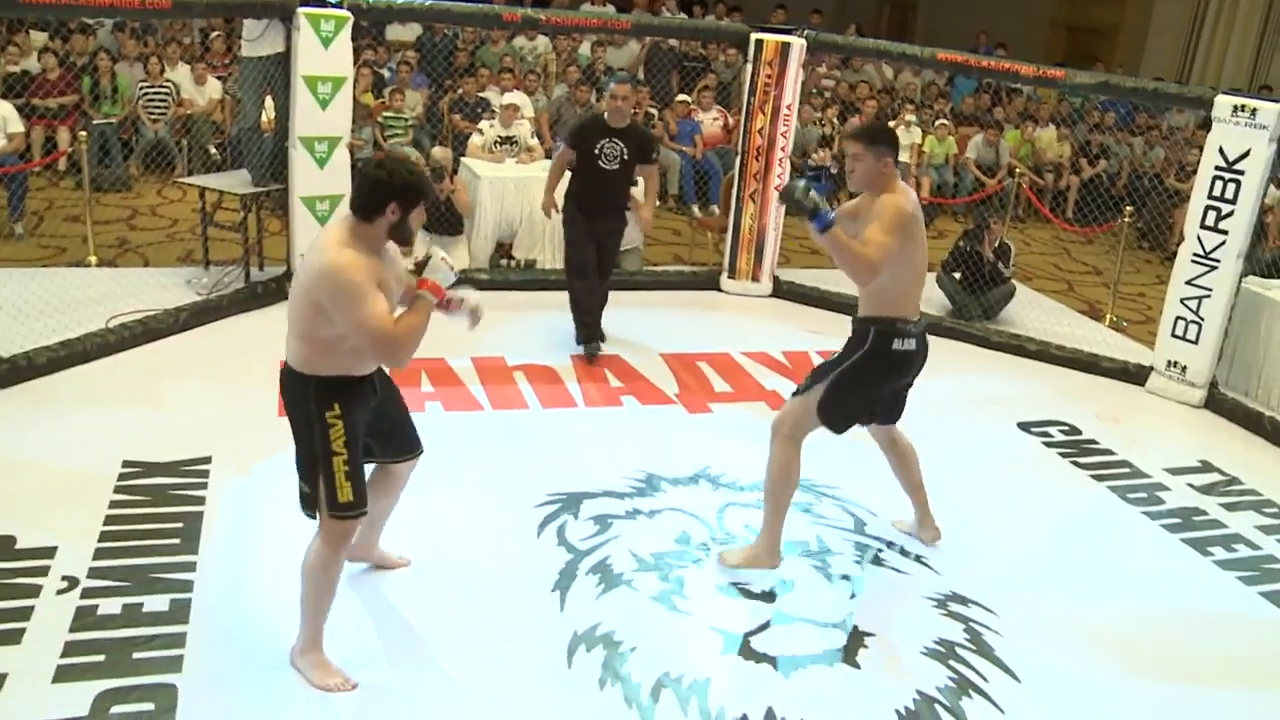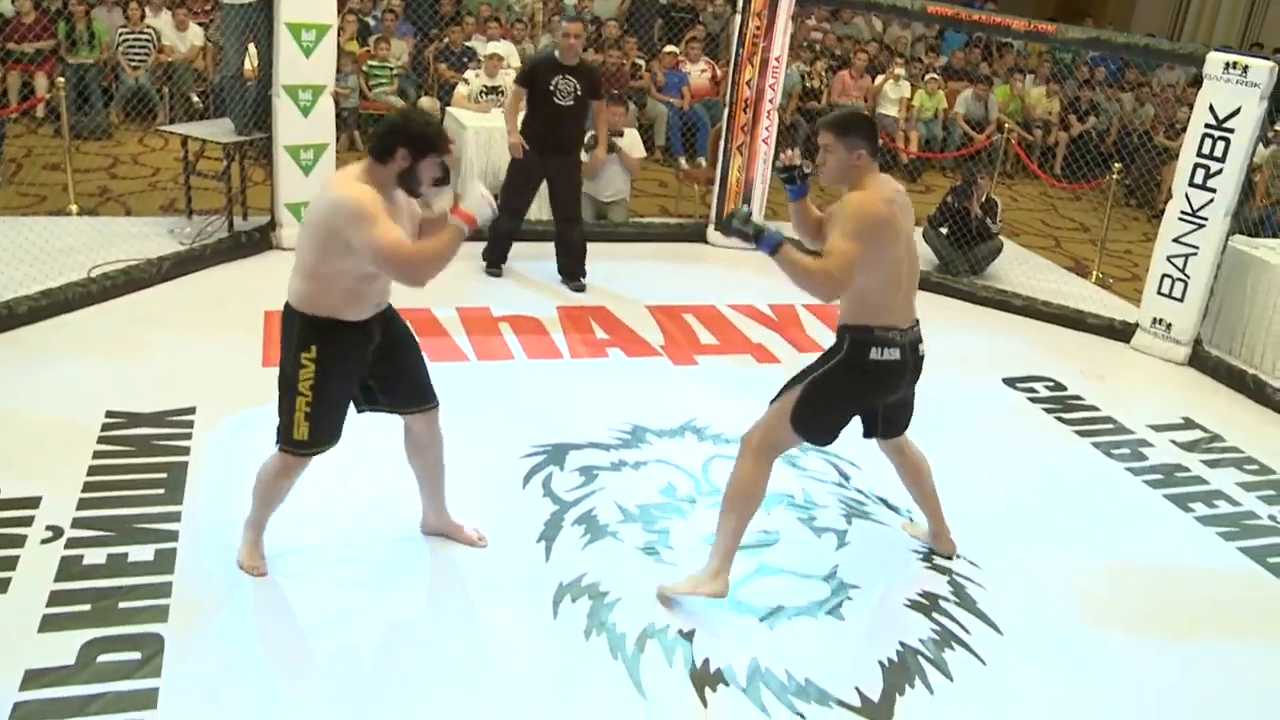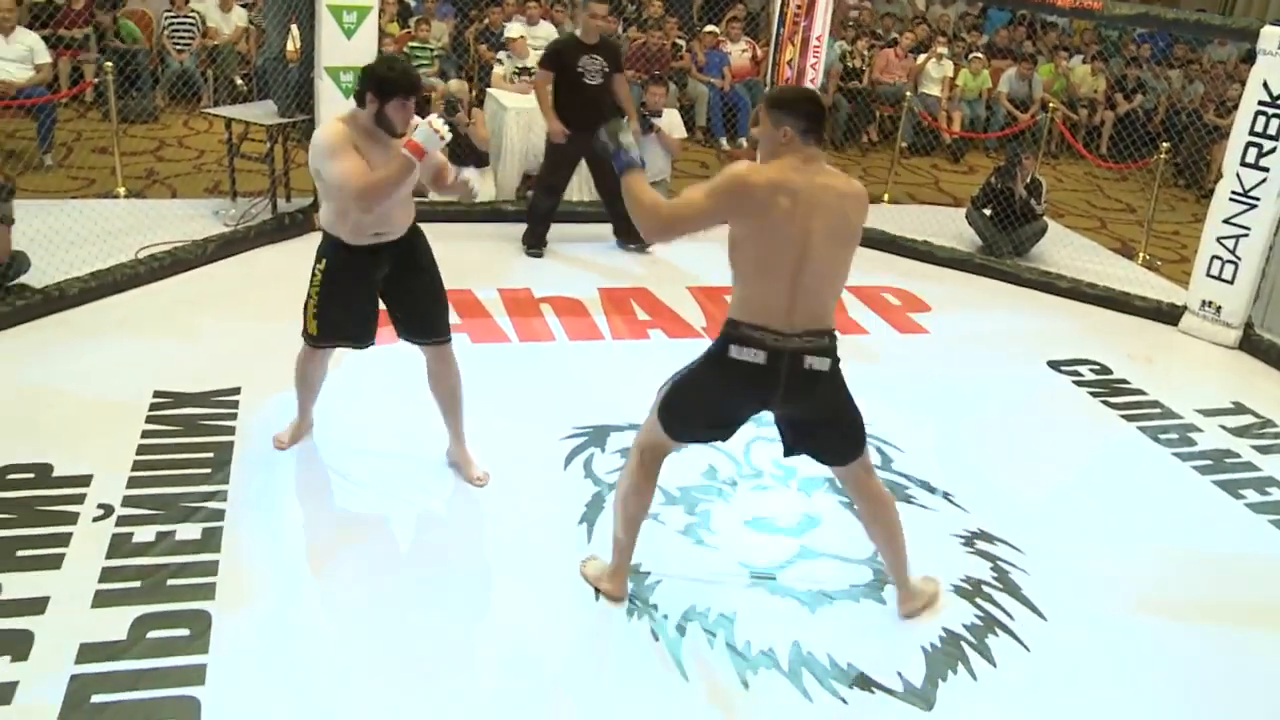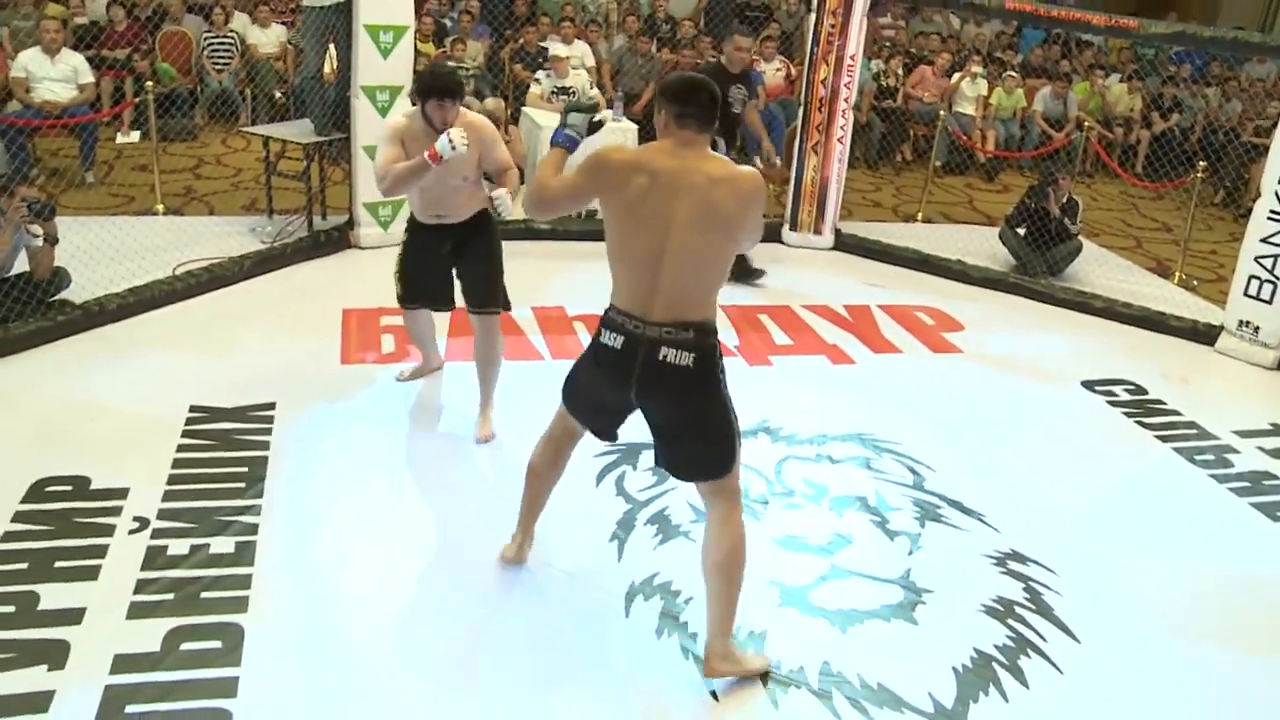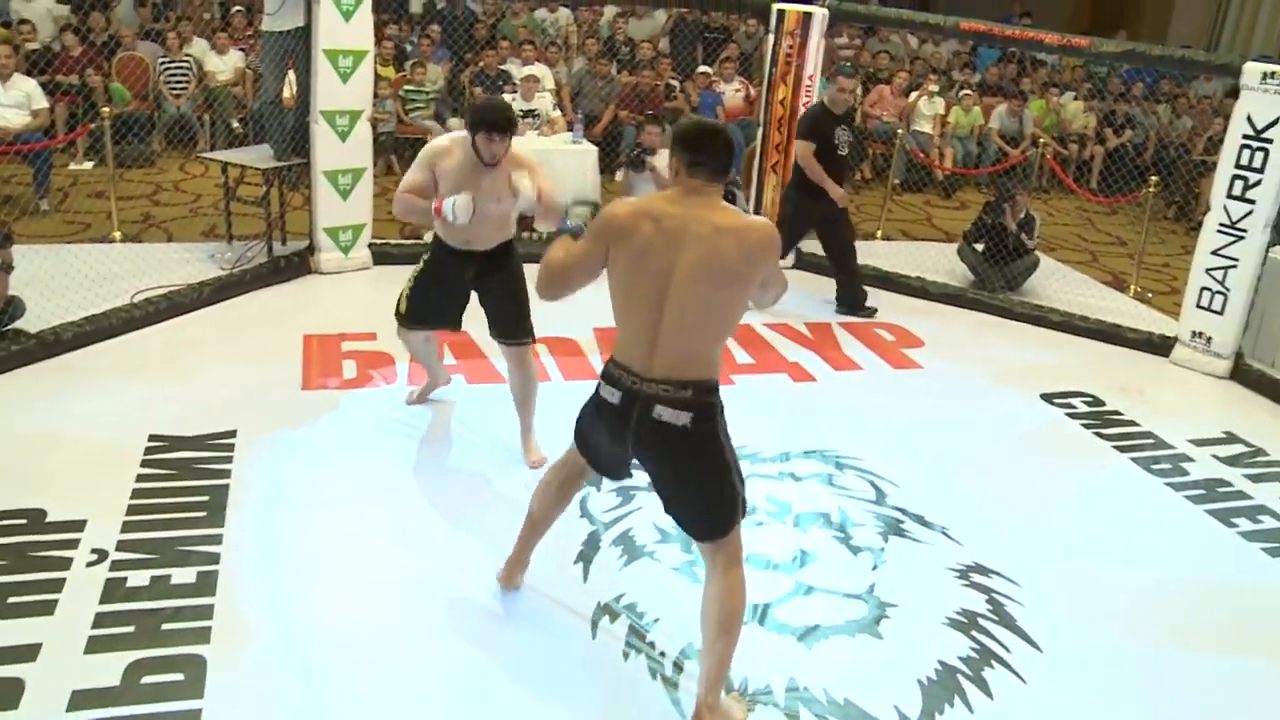
dt=0.7s
person 1, frame 1
left shoulder: (893, 206)
right shoulder: (881, 198)
left elbow: (864, 270)
right elbow: (839, 228)
left wrist: (818, 216)
right wrist: (818, 195)
left hip: (880, 341)
right hip: (904, 341)
left knee: (787, 427)
right knee: (885, 430)
left ankle: (766, 547)
right ankle: (924, 521)
person 1, frame 2
left shoulder: (863, 205)
right shoulder: (890, 190)
left elbow: (828, 285)
right elbow: (822, 237)
left wrist: (769, 241)
right wrist: (799, 191)
left hip: (863, 354)
right hip: (903, 350)
left knee: (758, 444)
right knee: (895, 442)
left ankle: (713, 576)
right ankle: (939, 533)
person 1, frame 3
left shoulder: (749, 180)
right shoulder: (854, 195)
left elbow: (656, 225)
left wrist: (626, 162)
left hip: (741, 357)
right hip: (815, 363)
left knee: (648, 445)
right knee: (860, 477)
left ankle: (616, 572)
right ankle: (908, 590)
person 1, frame 4
left shoulder: (617, 163)
right shoulder: (745, 184)
left elbow: (538, 203)
left wrist: (562, 140)
left hip: (616, 346)
right hip: (688, 359)
left knee: (562, 431)
right knee: (723, 503)
left ankle: (519, 542)
right ankle: (720, 652)
person 1, frame 5
left shoulder: (623, 217)
right shoulder: (757, 235)
left elbow: (550, 285)
right elbow: (768, 298)
left wrist: (572, 229)
left hip: (616, 397)
right hip: (688, 415)
left knee: (571, 464)
right knee: (724, 557)
left ankle: (514, 566)
person 2, frame 1
left shoulder: (373, 237)
right shoulder: (341, 266)
left elbow: (398, 286)
right elbow: (395, 348)
left wrist: (446, 299)
right wrist: (431, 290)
left hip: (362, 374)
right hip: (322, 392)
left knee: (402, 457)
right knee: (340, 523)
left ankle: (367, 548)
right ankle: (308, 645)
person 2, frame 2
left shoulder: (387, 179)
right shoulder: (350, 200)
left elbow: (415, 226)
right elbow: (414, 269)
left wrist: (446, 215)
right wrist: (466, 218)
left hip: (374, 318)
right hip: (319, 331)
left knee: (424, 415)
right knee: (297, 454)
left ankle: (436, 515)
right ankle: (253, 531)
person 2, frame 3
left shoulder: (416, 129)
right shoulder: (333, 139)
left elbow: (439, 177)
right elbow: (364, 201)
left wrist: (454, 181)
right wrist: (415, 151)
left hip: (404, 246)
right hip: (345, 253)
left knee: (439, 347)
right knee: (317, 347)
left ankle: (459, 448)
right ankle: (304, 418)
person 2, frame 4
left shoulder: (479, 128)
right shoulder: (398, 130)
left elbow: (508, 170)
right elbow: (387, 185)
left wrist: (505, 192)
right wrist: (433, 154)
left hip: (474, 228)
right hip: (424, 228)
left knee: (487, 317)
right knee: (413, 306)
left ankle: (486, 410)
right ankle: (430, 359)
person 2, frame 5
left shoulder: (520, 163)
right shoulder: (438, 151)
left elbow: (554, 213)
right elbow: (400, 204)
left wrist: (533, 199)
right wrist: (441, 210)
left hip: (499, 257)
right hip: (447, 253)
left knee: (519, 349)
right knee: (410, 327)
left ankle: (527, 435)
right ankle: (437, 376)
person 3, frame 1
left shoulder: (642, 137)
right shoulder: (586, 127)
left elbow: (651, 175)
right elbow: (562, 159)
left wrist: (647, 207)
right wrist: (548, 193)
left hip: (612, 216)
right hip: (578, 211)
left knee: (601, 273)
right knee: (581, 271)
left ankle: (590, 323)
right ankle: (588, 335)
person 3, frame 2
left shoulder: (591, 74)
right shoulder: (537, 66)
left elbow: (599, 111)
right elbow: (516, 98)
left wrist: (602, 144)
right wrist: (513, 131)
left hip: (568, 155)
right hip: (531, 150)
left knee: (570, 215)
right knee: (512, 205)
left ankle: (572, 272)
right ankle: (494, 258)
person 3, frame 3
left shoulder: (611, 49)
right shoulder: (561, 47)
left elbow: (619, 84)
right elbow: (541, 83)
left wrist: (633, 117)
right wrist: (551, 120)
left hip: (602, 129)
right hip: (567, 130)
left knee: (615, 183)
right knee: (550, 185)
left ankle: (627, 234)
right ankle: (534, 239)
person 3, frame 4
left shoulder: (746, 76)
right shoulder: (710, 74)
left elbow: (749, 108)
left wrist: (764, 140)
left hip: (724, 149)
right ankle: (738, 266)
person 3, frame 5
left shoulder: (846, 117)
right shoulder: (813, 117)
right elbow: (804, 157)
left wrist: (837, 187)
right wrist: (831, 187)
left hip: (830, 197)
right hip: (803, 196)
left knee: (843, 248)
right knee: (779, 245)
left ankle: (852, 301)
